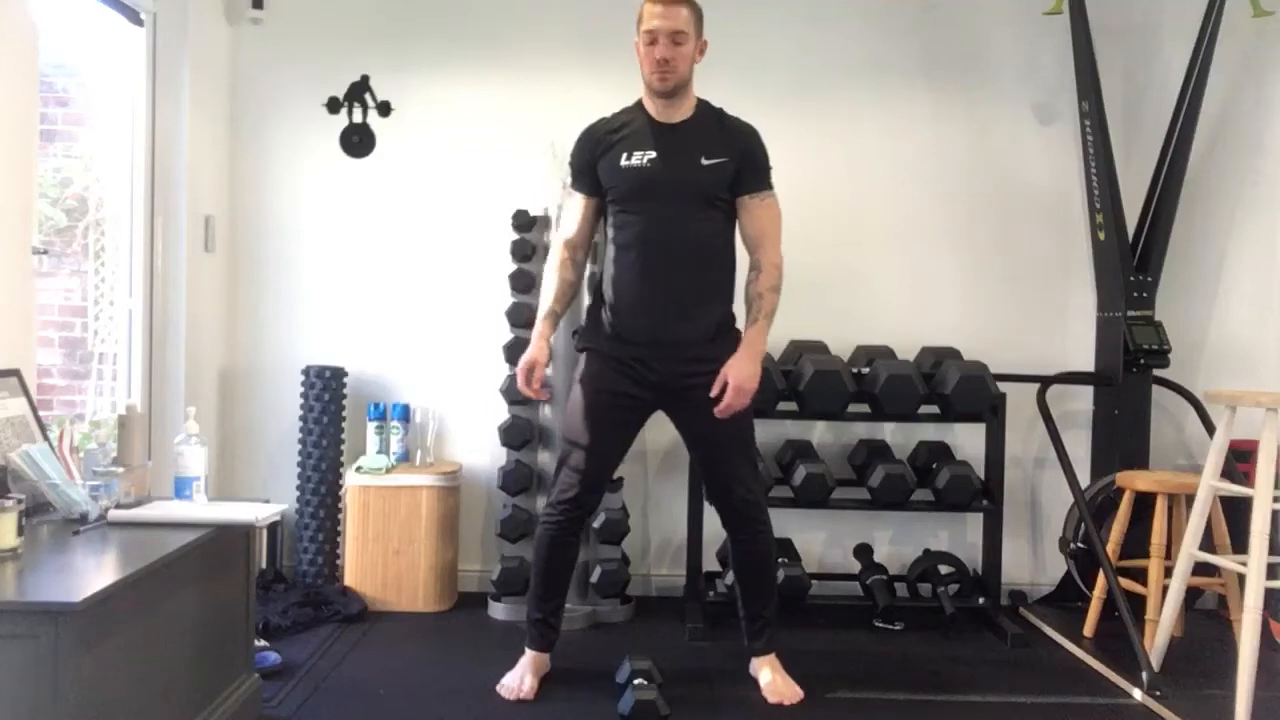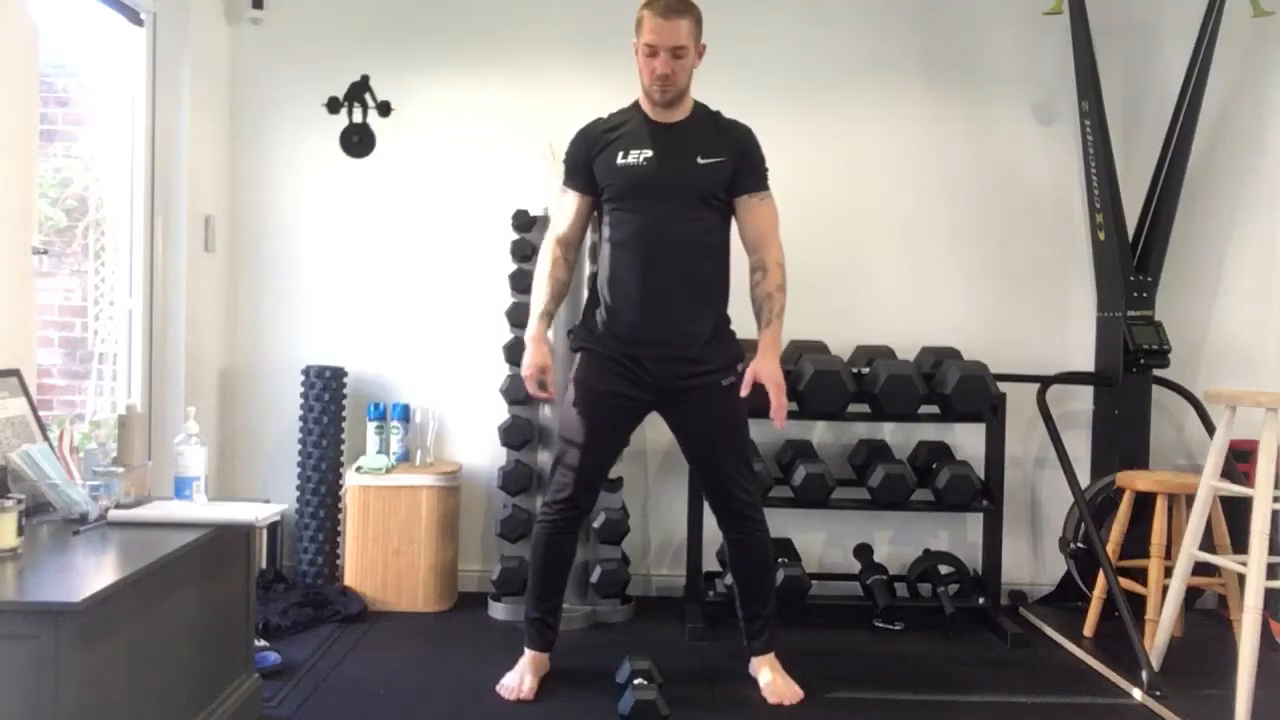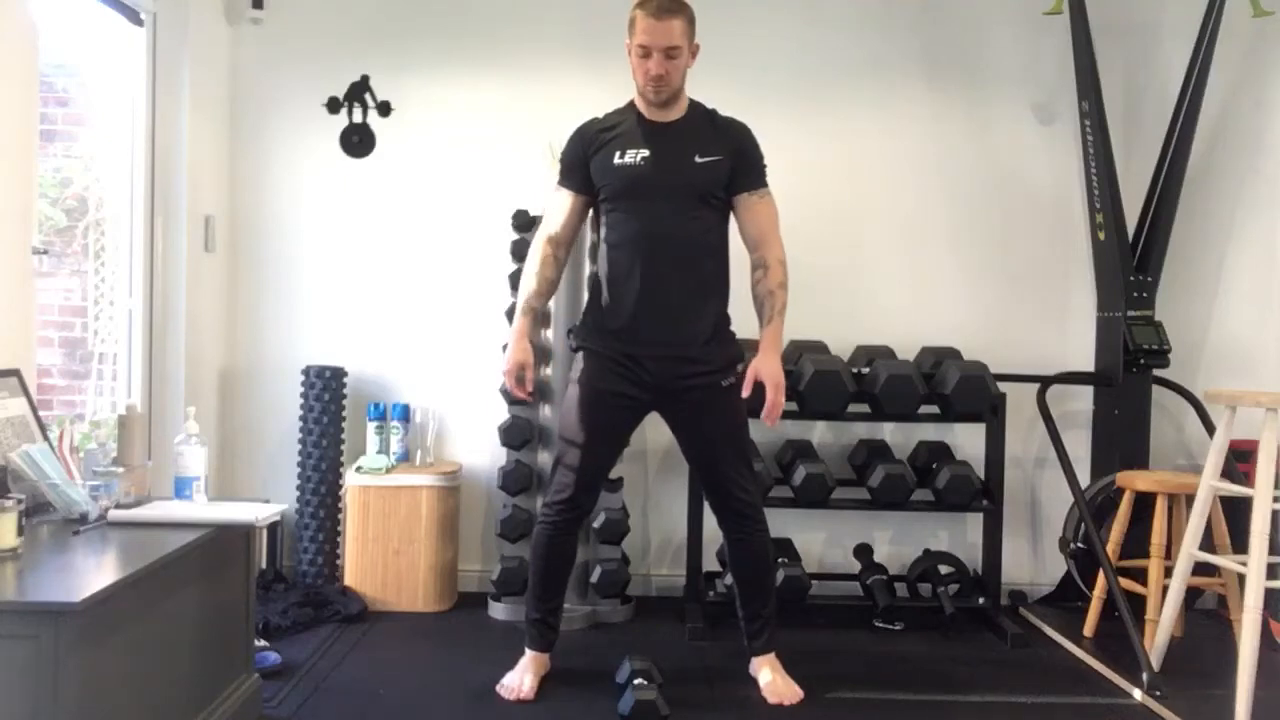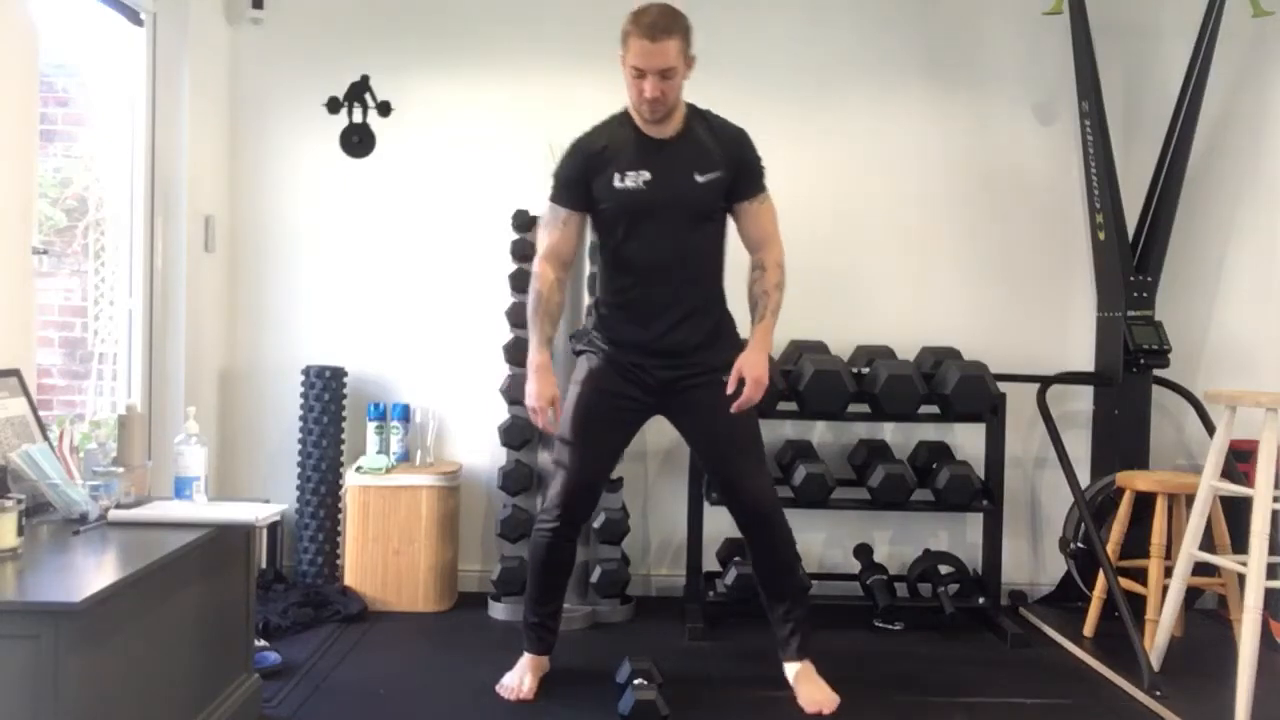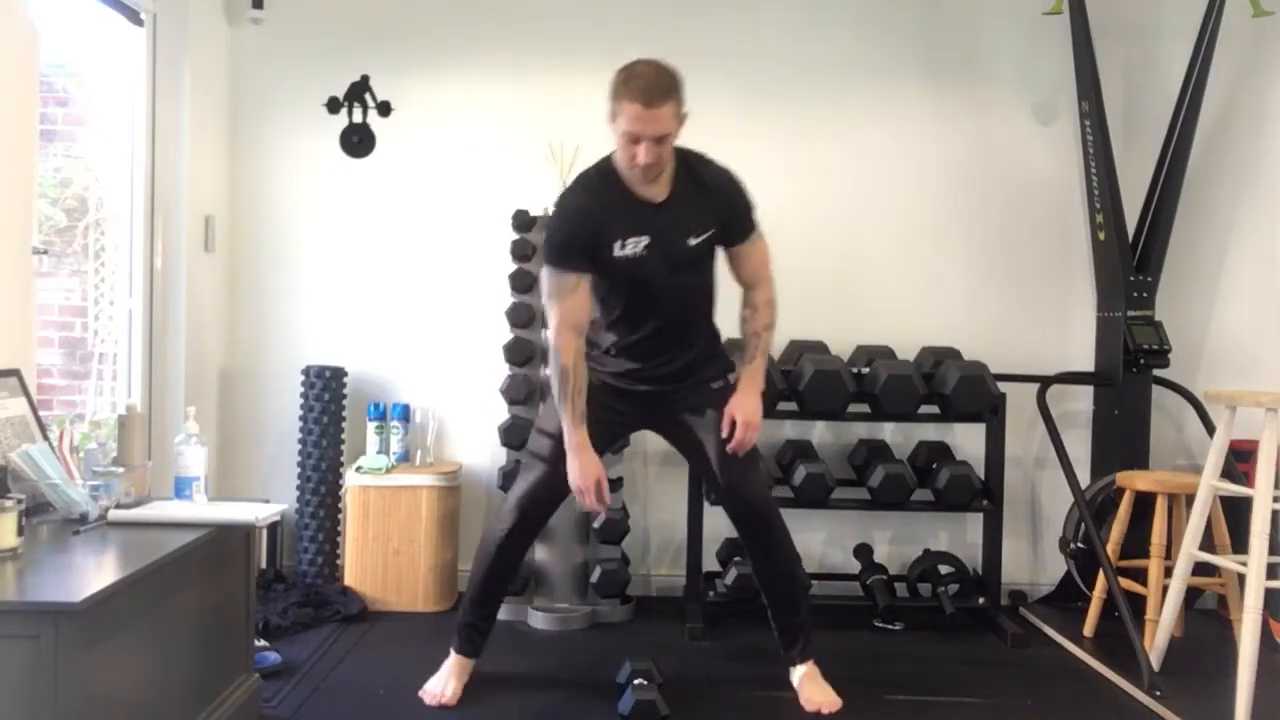
dt=0.4s
person 1, frame 1
left shoulder: (736, 140)
right shoulder: (602, 139)
left elbow: (765, 255)
right elbow: (569, 246)
left wrist: (750, 348)
right wrist: (543, 334)
left hip: (709, 362)
right hip: (615, 357)
left knee: (744, 508)
right knee: (567, 504)
left ankle: (763, 654)
right ankle: (537, 650)
person 1, frame 2
left shoulder: (732, 142)
right shoulder: (599, 139)
left elbow: (765, 253)
right elbow: (560, 242)
left wrist: (769, 347)
right wrist: (537, 333)
left hip: (705, 362)
right hip: (609, 357)
left knee: (739, 508)
right knee: (563, 503)
left ankle: (762, 653)
right ankle: (536, 650)
person 1, frame 3
left shoulder: (728, 140)
right shoulder: (594, 139)
left elbow: (766, 251)
right elbow: (552, 241)
left wrist: (770, 345)
right wrist: (521, 331)
left hip: (705, 362)
right hip: (609, 358)
left knee: (740, 508)
right knee: (564, 504)
left ankle: (763, 653)
right ankle: (537, 651)
person 1, frame 4
left shoulder: (727, 147)
right shoulder: (591, 153)
left elbow: (764, 253)
right elbow: (551, 264)
left wrist: (759, 345)
right wrist: (538, 363)
left hip: (706, 362)
right hip: (611, 359)
left knee: (756, 503)
right knee: (565, 506)
left ankle: (797, 657)
right ankle: (536, 651)
person 1, frame 5
left shoulder: (717, 188)
right shoulder: (579, 208)
left elbow: (758, 288)
right elbow: (568, 332)
left wrist: (750, 385)
right wrist: (579, 444)
left hip: (697, 377)
right hip: (605, 376)
left knee: (755, 506)
right knee: (526, 506)
left ankle: (801, 662)
right ankle: (462, 654)
